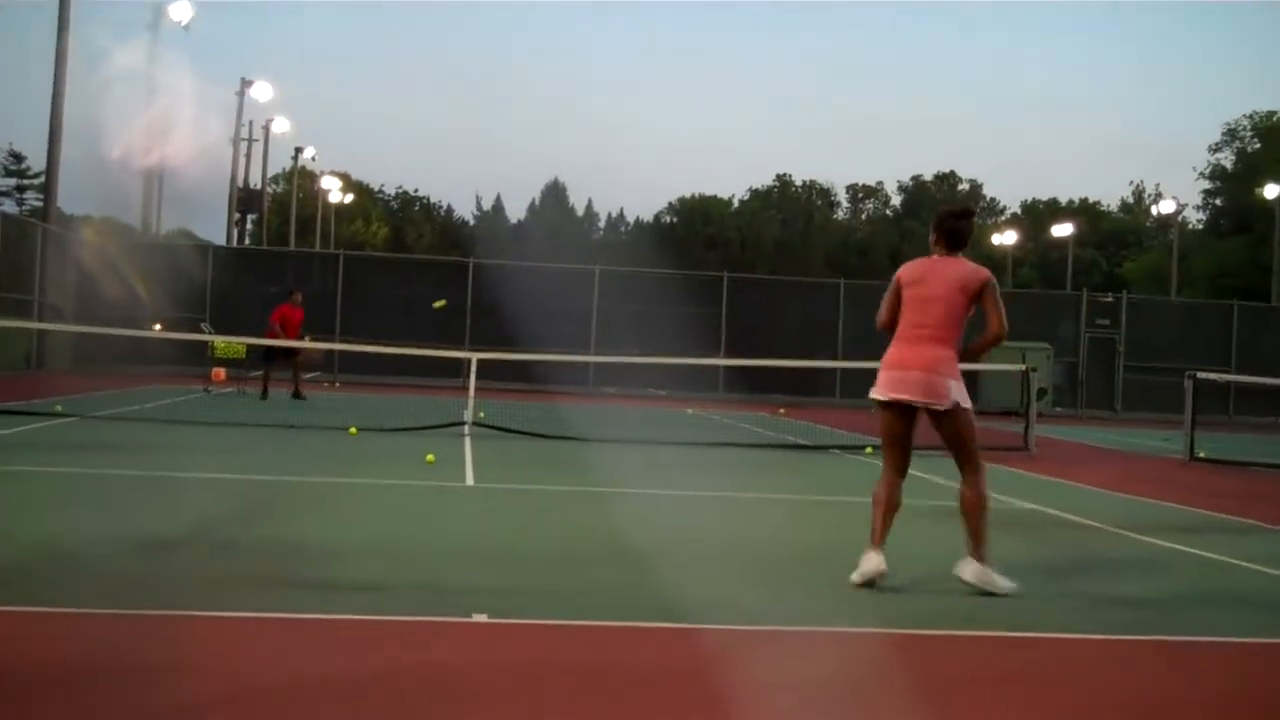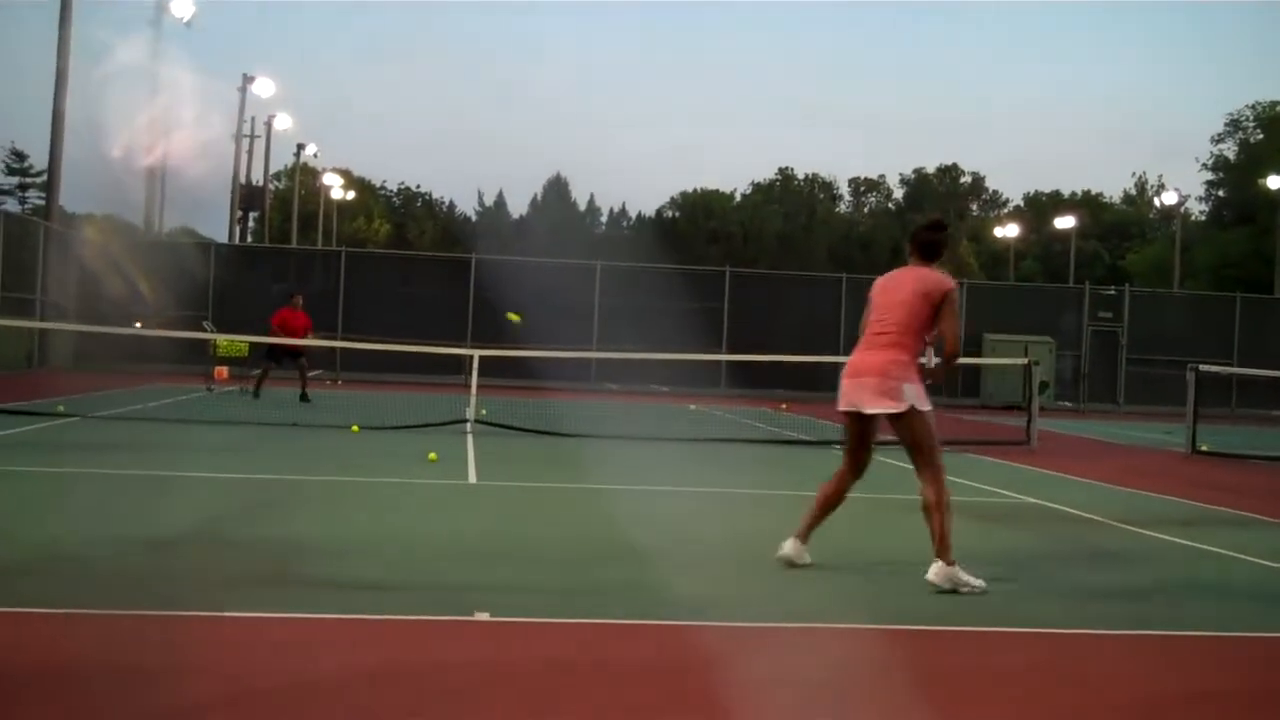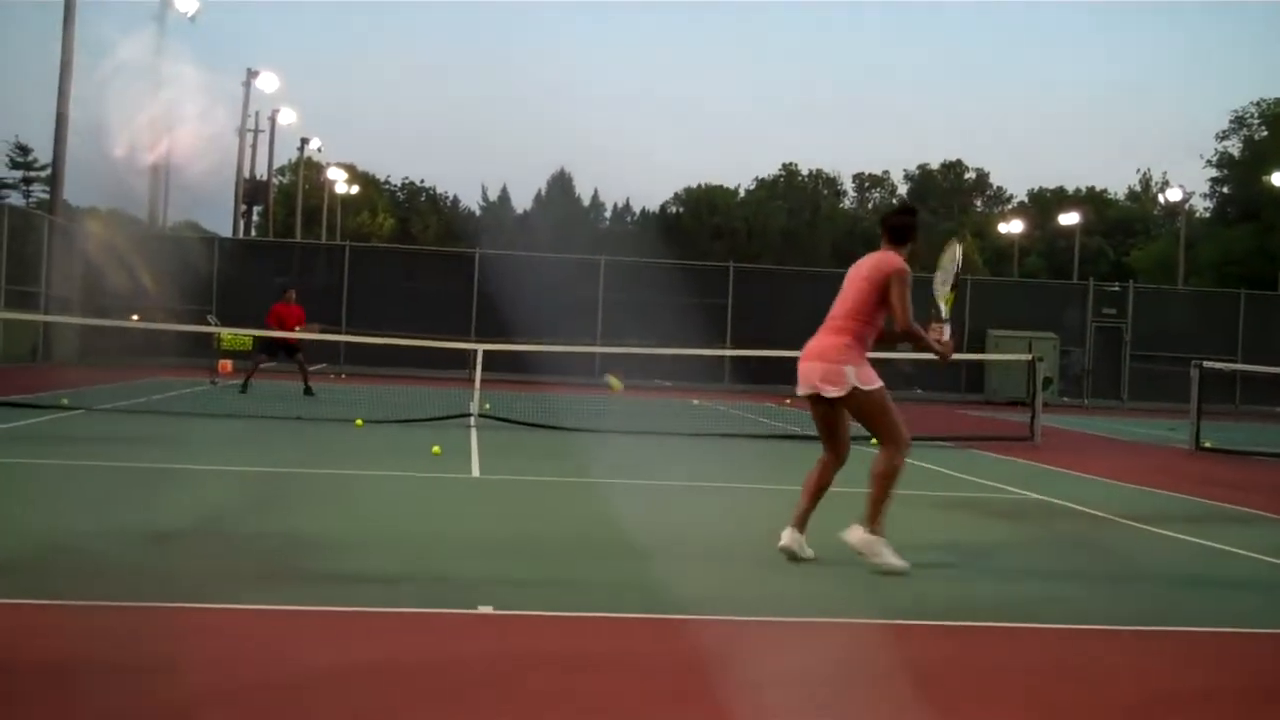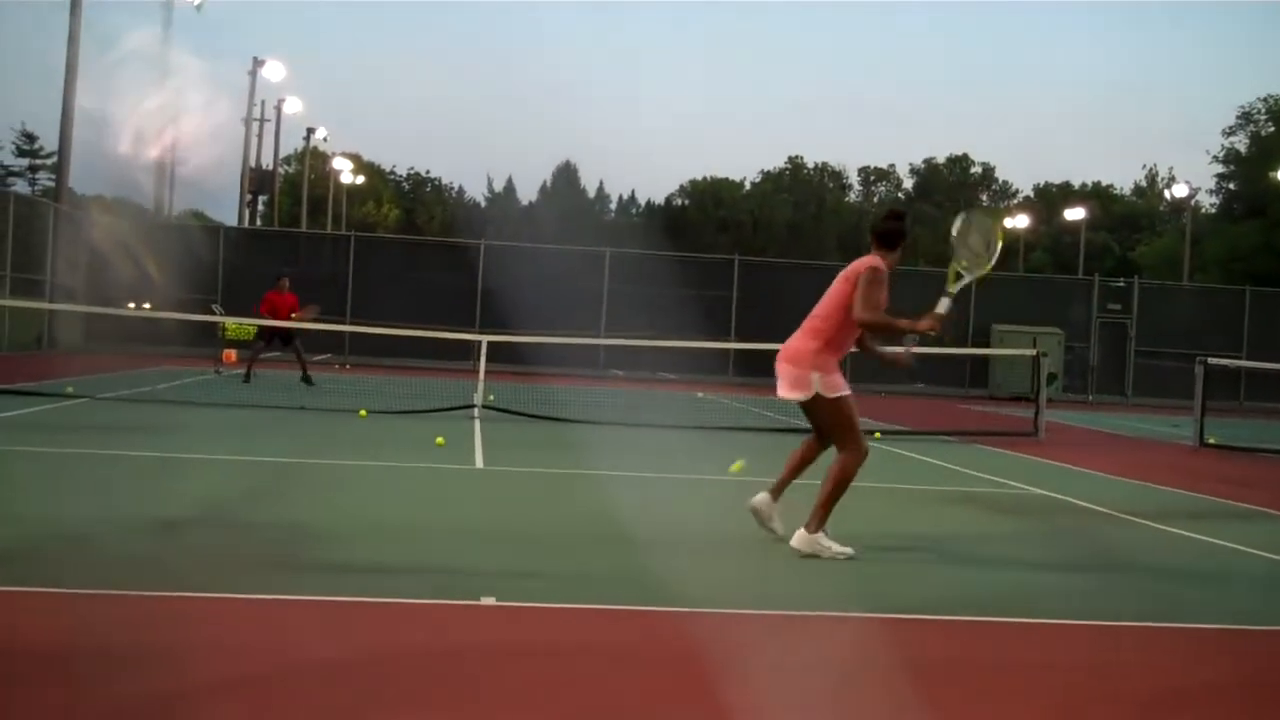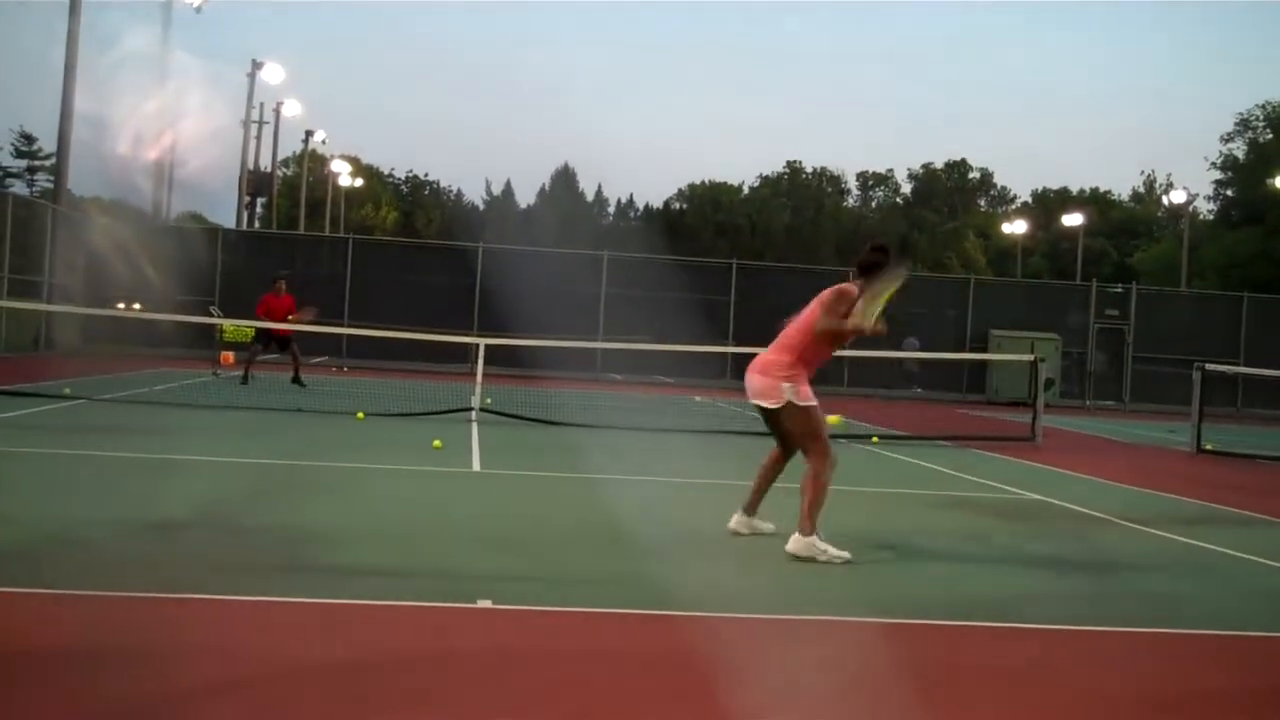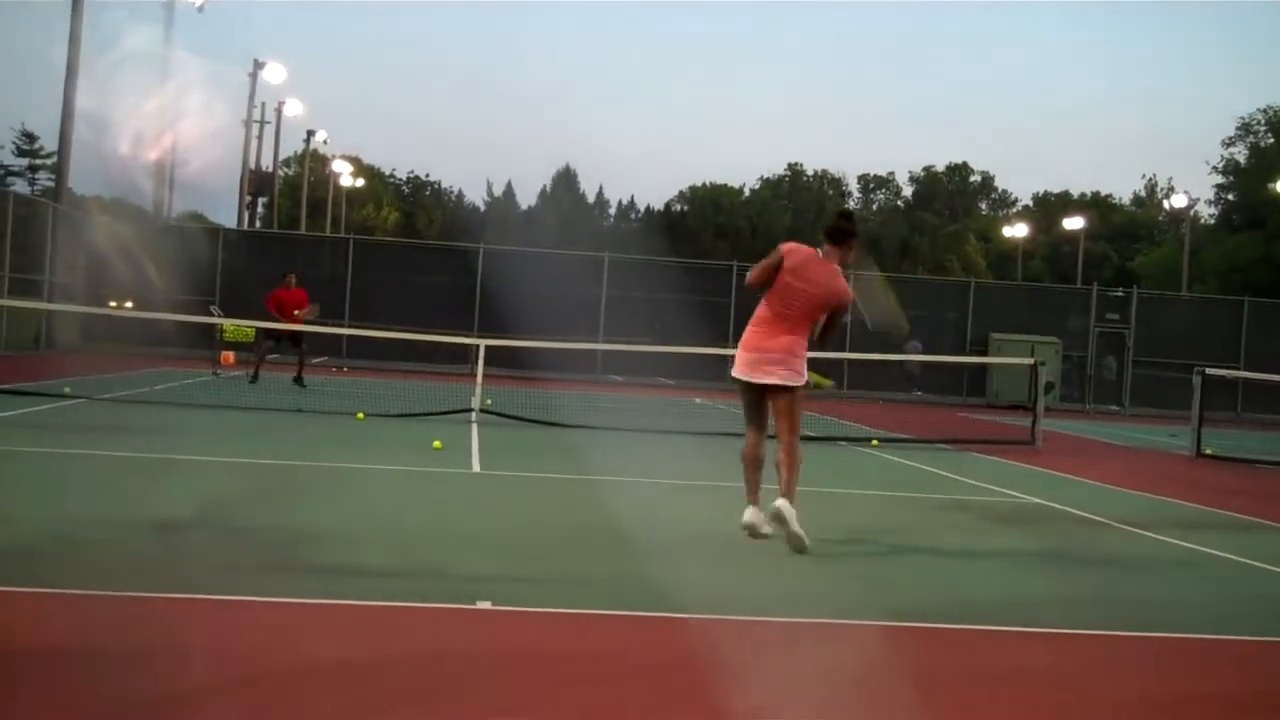
dt=0.2s
person 1, frame 1
left shoulder: (907, 271)
right shoulder: (979, 276)
left elbow: (883, 323)
right elbow: (997, 331)
right wrist: (967, 355)
left hip: (896, 369)
right hip: (938, 373)
left knee: (893, 471)
right knee: (971, 469)
left ankle: (875, 554)
right ankle: (977, 561)
person 1, frame 2
left shoulder: (883, 282)
right shoulder: (944, 285)
right elbow: (952, 346)
right wrist: (940, 368)
left hip: (855, 375)
right hip: (894, 381)
left knee: (852, 467)
right knee: (931, 472)
left ankle: (797, 541)
right ankle: (945, 565)
person 1, frame 3
left shoulder: (864, 263)
right shoulder: (897, 268)
right elbow: (903, 327)
left wrist: (922, 338)
right wrist: (934, 346)
left hip: (814, 359)
right hip: (841, 363)
left knee: (836, 454)
right knee: (895, 444)
left ankle: (795, 531)
right ankle: (870, 531)
person 1, frame 4
left shoulder: (861, 267)
right shoulder: (874, 270)
right elbow: (862, 318)
left wrist: (883, 356)
right wrist: (913, 327)
left hip: (792, 359)
right hip: (813, 366)
left knee: (824, 436)
right knee: (853, 450)
left ankle: (769, 498)
right ankle: (810, 533)
person 1, frame 5
left shoulder: (838, 293)
right shoulder: (847, 297)
right elbow: (818, 328)
right wrist: (860, 330)
left hip: (760, 372)
right hip: (784, 379)
left knee: (786, 446)
right knee: (822, 460)
left ankle: (746, 515)
right ankle: (806, 537)
person 1, frame 6
left shoulder: (790, 250)
right shoulder: (842, 291)
left elbow: (752, 280)
left hip: (752, 350)
right hip: (787, 357)
left knee: (755, 431)
right knee: (788, 439)
left ankle: (754, 508)
right ankle: (786, 502)
